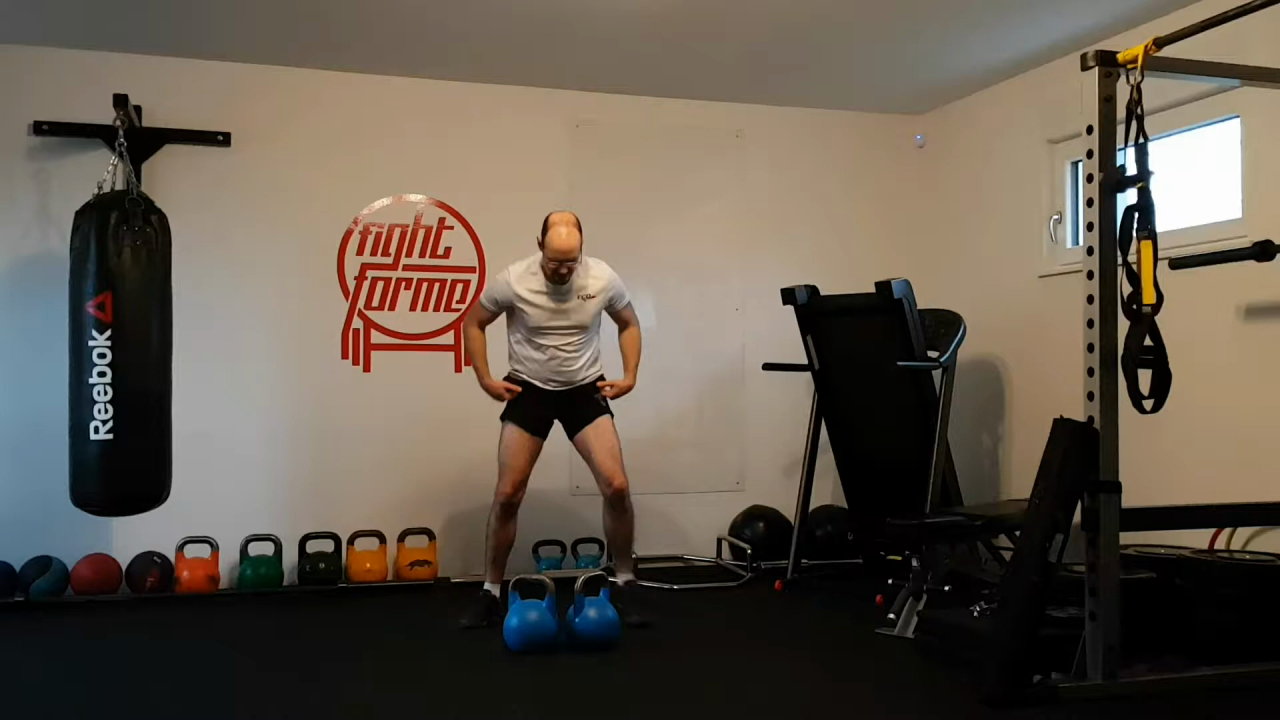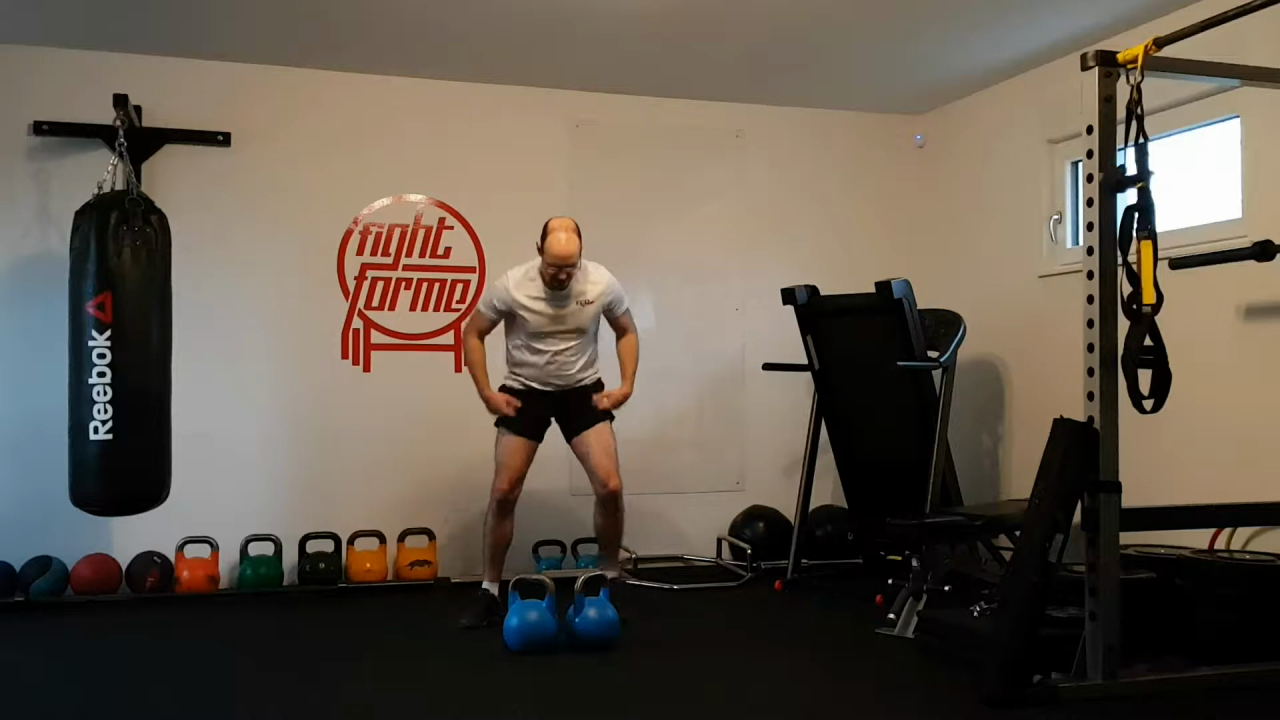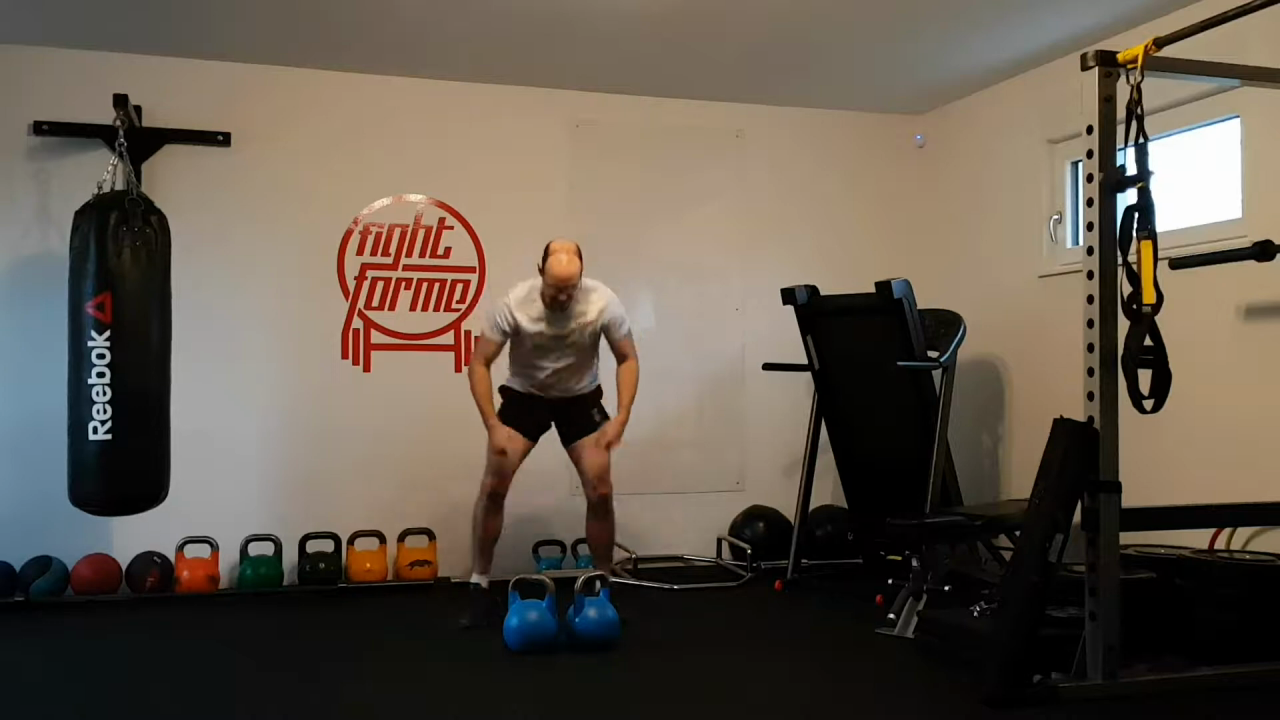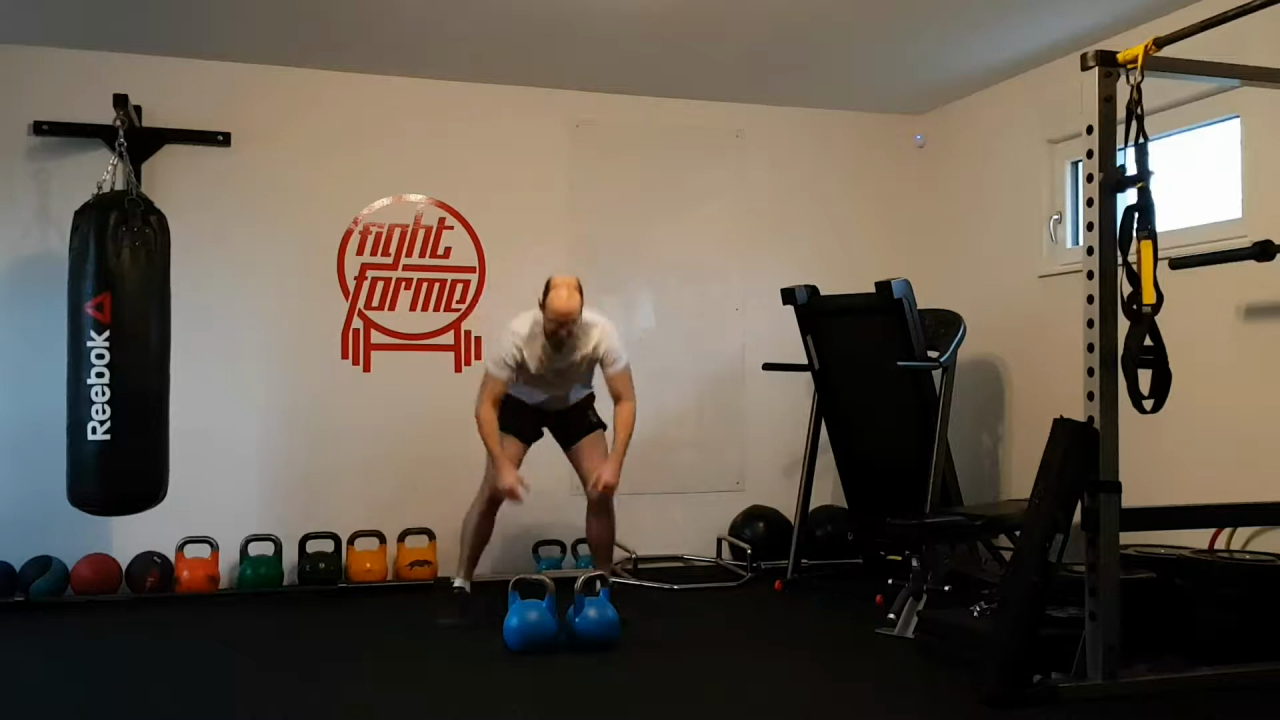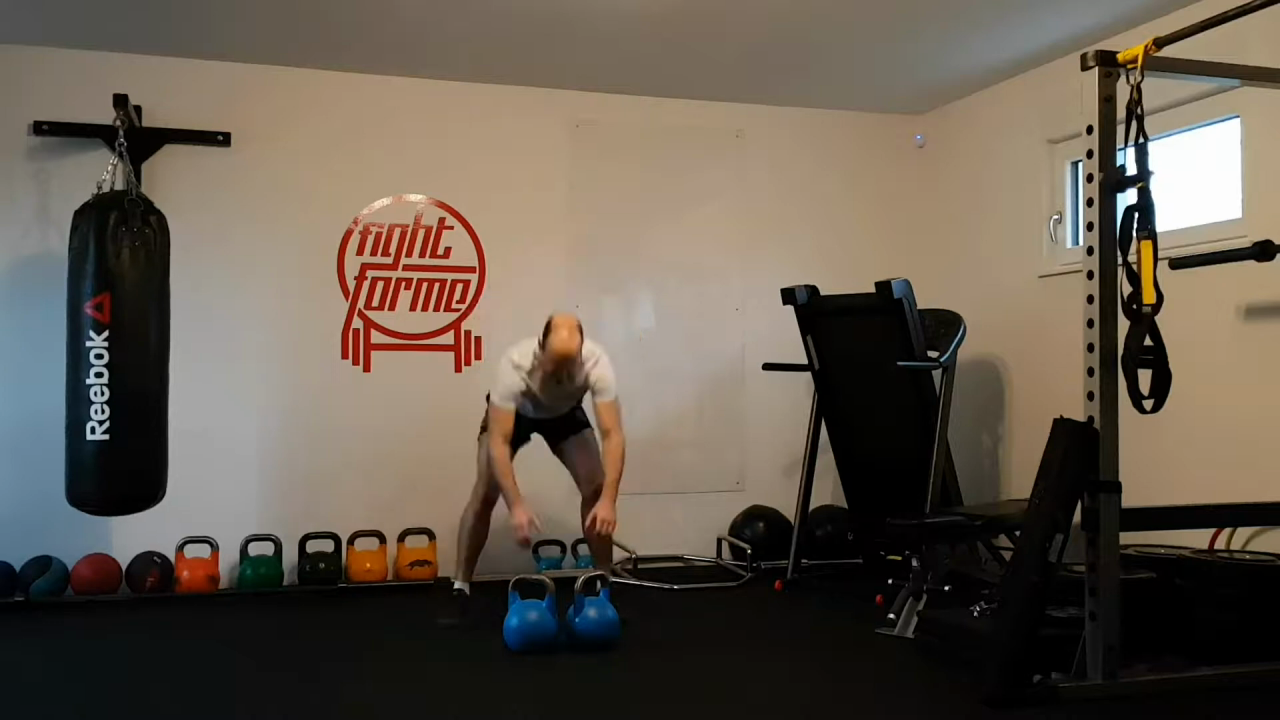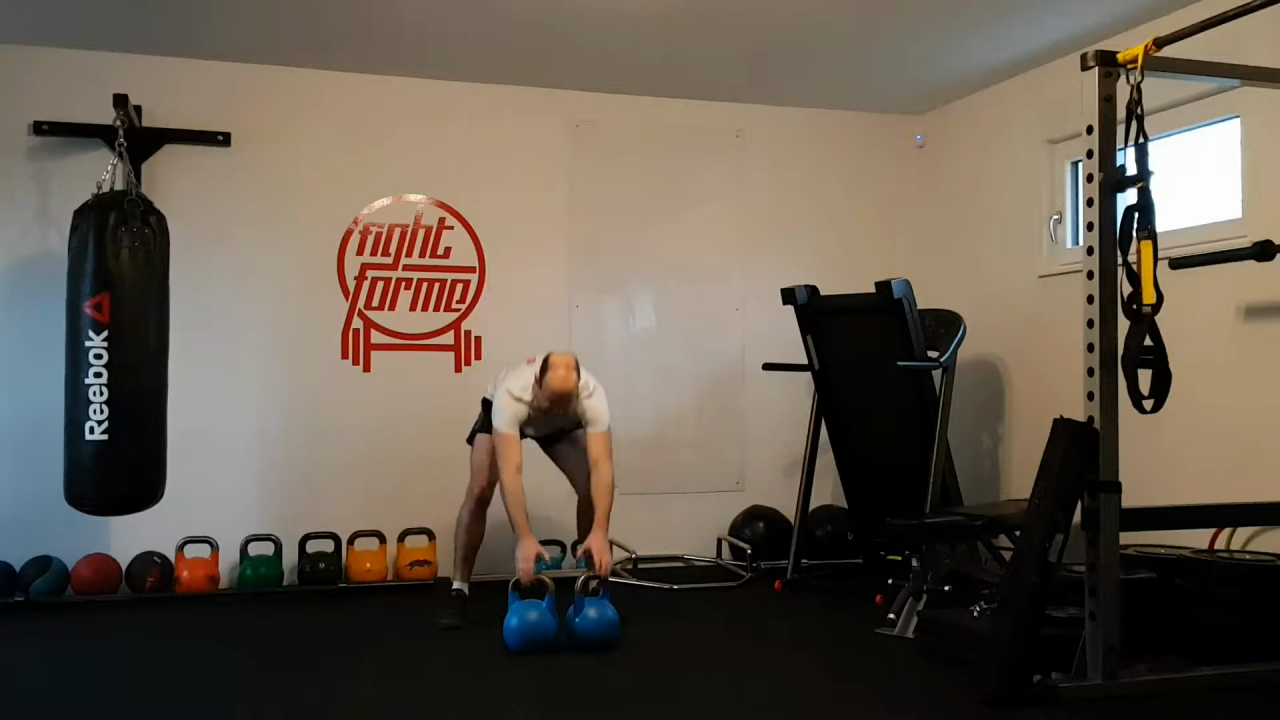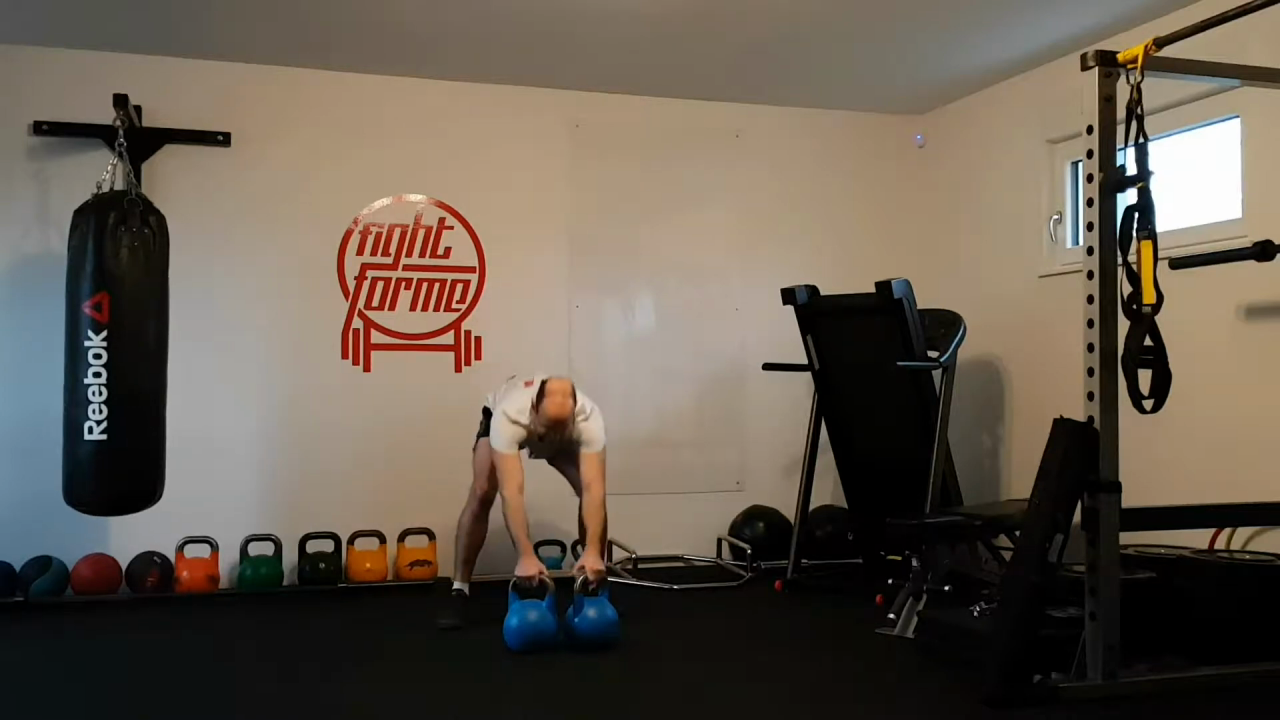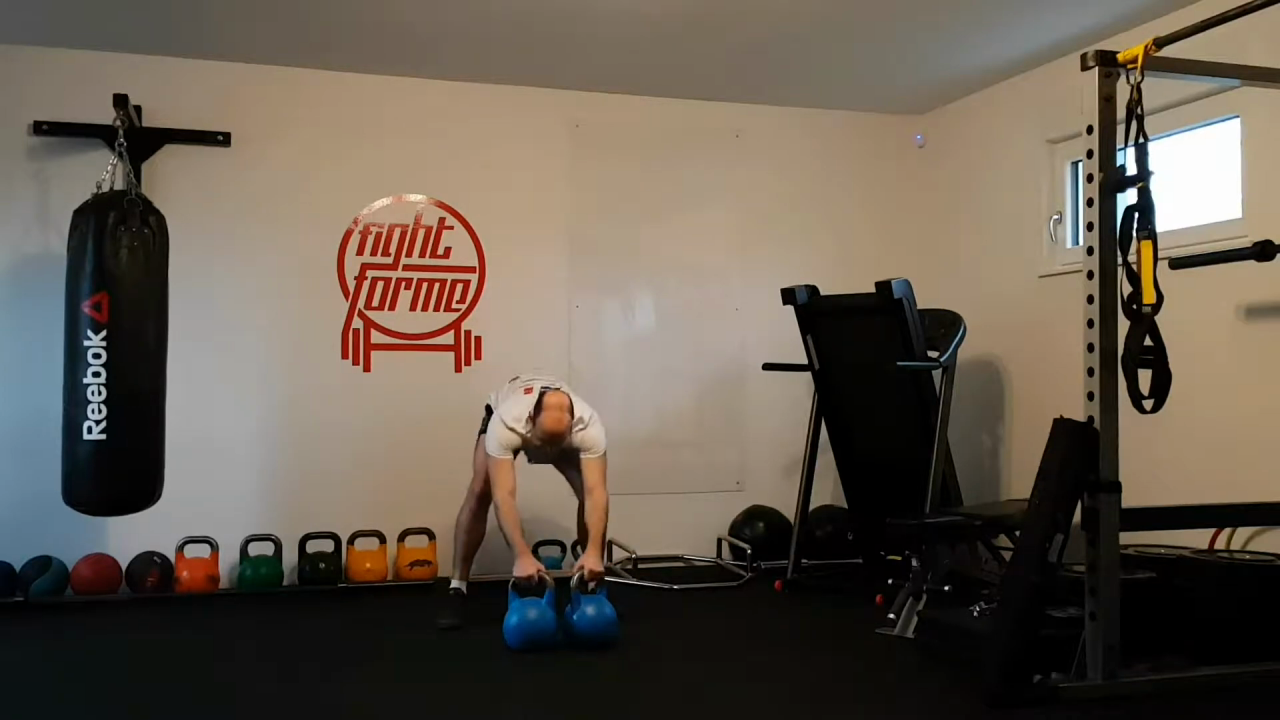
dt=0.1s
person 1, frame 1
left shoulder: (604, 278)
right shoulder: (512, 280)
left elbow: (629, 325)
right elbow: (472, 324)
left wrist: (630, 376)
right wrist: (486, 381)
left hip: (584, 391)
right hip: (528, 392)
left knee: (616, 486)
right knee: (507, 494)
left ankle: (623, 584)
right ankle: (491, 593)
person 1, frame 2
left shoulder: (603, 283)
right shoulder: (511, 285)
left elbow: (627, 332)
right elbow: (472, 333)
left wrist: (626, 385)
right wrist: (486, 392)
left hip: (582, 392)
right hip: (526, 393)
left knee: (610, 487)
right knee: (504, 492)
left ankle: (610, 579)
right ankle: (490, 592)
person 1, frame 3
left shoulder: (604, 302)
right shoulder: (514, 304)
left elbow: (628, 359)
right elbow: (478, 362)
left wrist: (619, 422)
right wrist: (491, 424)
left hip: (580, 398)
right hip: (525, 397)
left knee: (600, 491)
right knee: (494, 485)
right ankle: (479, 587)
person 1, frame 4
left shoulder: (602, 333)
right shoulder: (516, 337)
left elbow: (626, 400)
right elbow: (486, 406)
left wrist: (614, 462)
right wrist: (503, 466)
left hip: (575, 404)
right hip: (520, 403)
left knee: (600, 494)
right knee: (491, 493)
right ankle: (461, 587)
person 1, frame 5
left shoulder: (596, 364)
right shoulder: (514, 366)
left elbow: (612, 435)
right elbow: (498, 442)
left wrist: (608, 499)
right wrist: (516, 506)
left hip: (565, 414)
right hip: (513, 412)
left knee: (595, 490)
right knee: (485, 494)
right ankle: (460, 589)
person 1, frame 6
left shoulder: (591, 395)
right shoulder: (510, 395)
left elbow: (602, 467)
right elbow: (511, 472)
left wrist: (600, 533)
right wrist: (524, 539)
left hip: (557, 427)
right hip: (505, 418)
left knee: (589, 488)
right knee: (479, 491)
right ankle: (458, 592)
person 1, frame 7
left shoulder: (588, 417)
right shoulder: (509, 417)
left elbow: (594, 489)
right elbow: (512, 492)
left wrist: (593, 551)
right wrist: (526, 555)
left knee: (587, 492)
right knee: (481, 494)
right ankle: (459, 591)
person 1, frame 8
left shoulder: (587, 425)
right shoulder: (506, 424)
left elbow: (596, 492)
right elbow: (503, 496)
left wrist: (594, 551)
right wrist: (522, 555)
left hip: (560, 429)
right hip: (500, 409)
left knee: (587, 493)
right knee: (479, 492)
left ankle: (593, 585)
right ankle: (457, 589)
